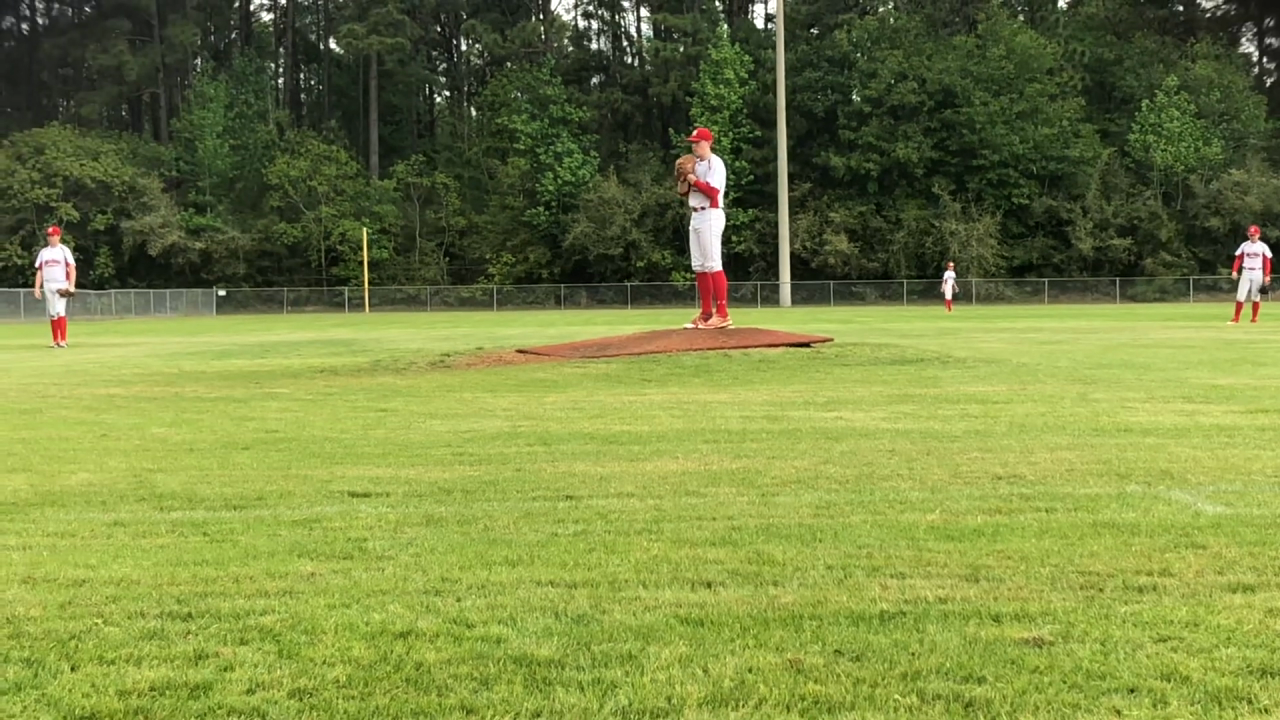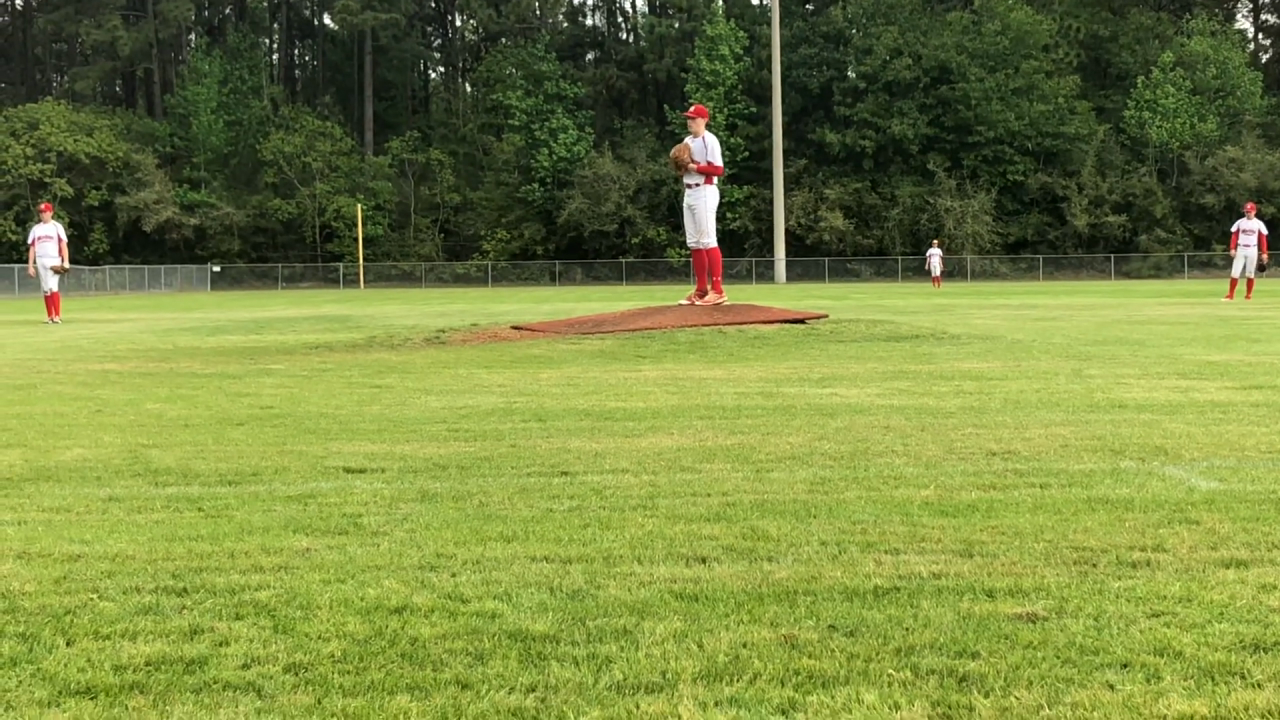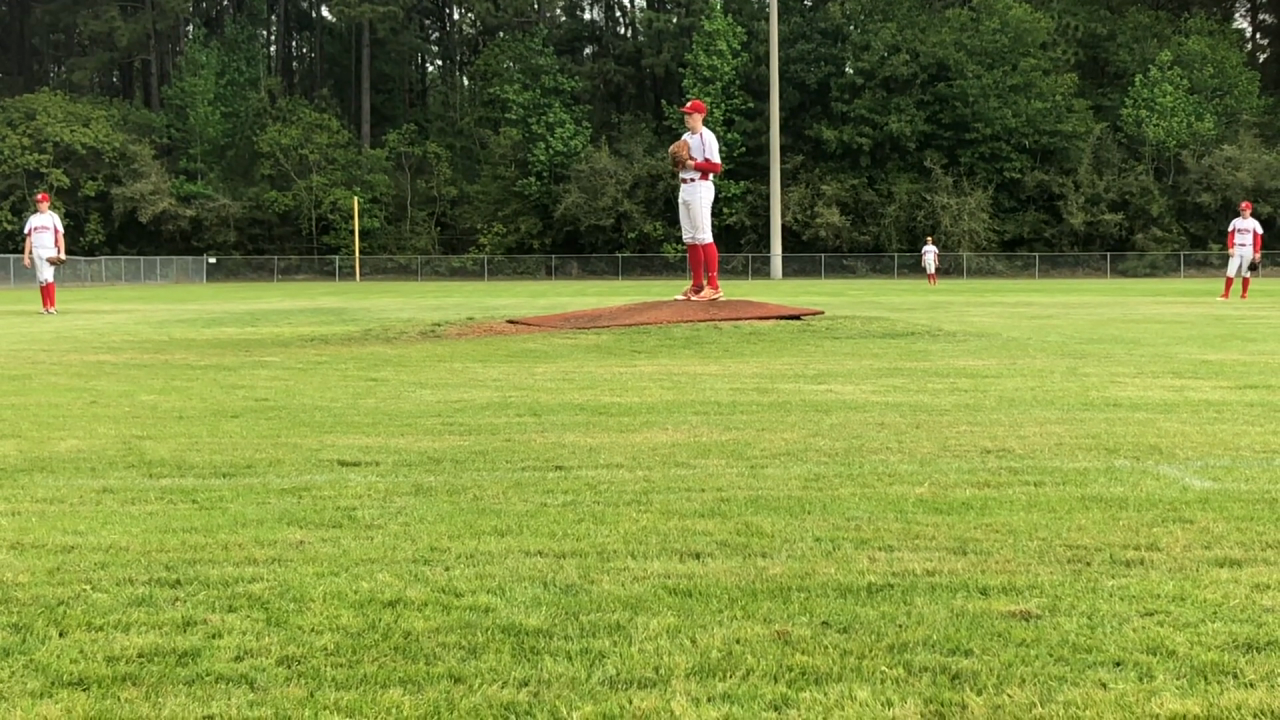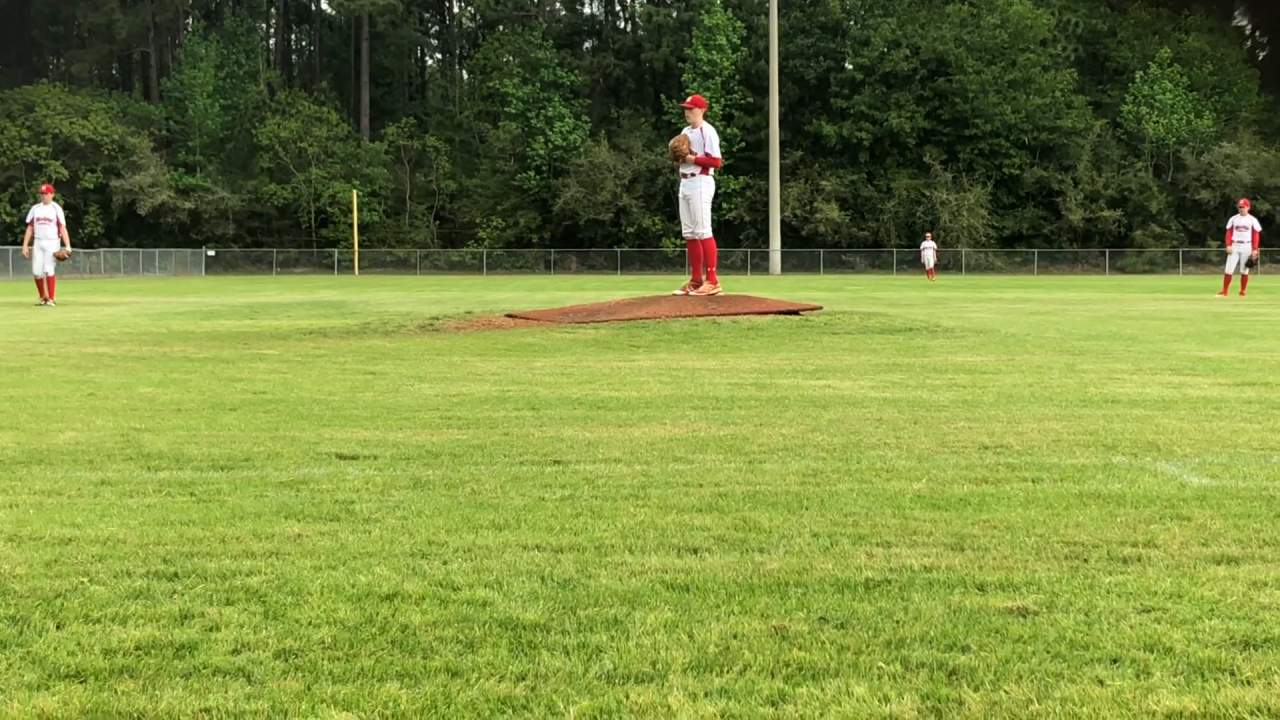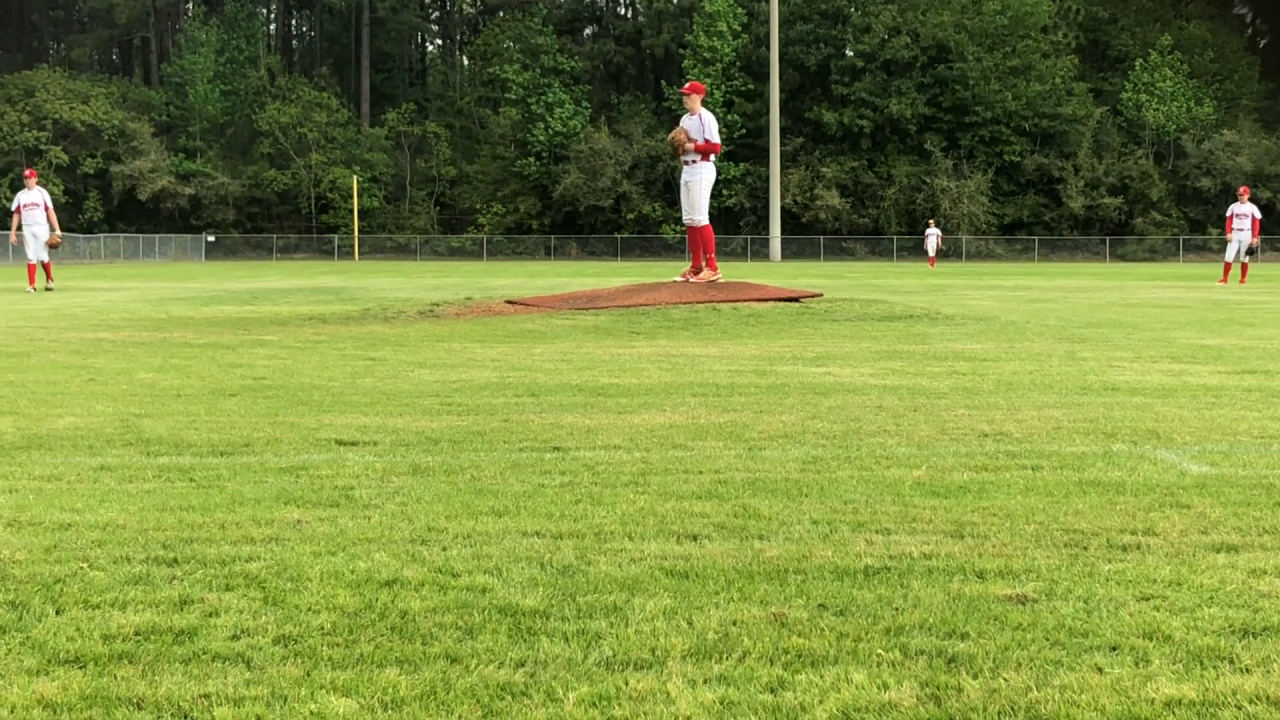
dt=1s
person 1, frame 1
left shoulder: (715, 163)
right shoulder: (694, 164)
left elbow: (712, 192)
right elbow: (685, 192)
left wrist: (693, 180)
right wrist: (683, 178)
left hip: (710, 216)
right hip: (695, 216)
left knee: (713, 265)
right knee: (699, 266)
left ankle: (722, 314)
right ankle: (706, 313)
person 1, frame 2
left shoulder: (710, 140)
right shoulder: (687, 141)
left elbow: (718, 169)
left wrist: (694, 167)
left hip: (705, 193)
right hip: (689, 193)
left knee: (708, 240)
right knee: (694, 243)
left ankle: (717, 291)
right ankle: (701, 289)
person 1, frame 3
left shoulder: (707, 137)
right shoulder: (685, 137)
left elbow: (716, 167)
left wrist: (691, 164)
left hip: (700, 188)
right hip: (685, 188)
left knee: (703, 236)
right knee: (690, 238)
left ankle: (713, 286)
right ankle: (697, 285)
person 1, frame 4
left shoulder: (707, 131)
right shoulder: (685, 132)
left elbow: (716, 162)
left wrist: (692, 158)
left hip: (700, 183)
right hip: (685, 183)
left knee: (703, 231)
right knee: (689, 233)
left ankle: (712, 281)
right ankle: (696, 280)
person 1, frame 5
left shoulder: (706, 118)
right shoulder: (684, 120)
left elbow: (715, 147)
left wrist: (692, 148)
left hip: (702, 171)
right hip: (687, 171)
left knee: (699, 218)
right knee: (689, 220)
left ankle: (712, 267)
right ankle: (696, 267)
